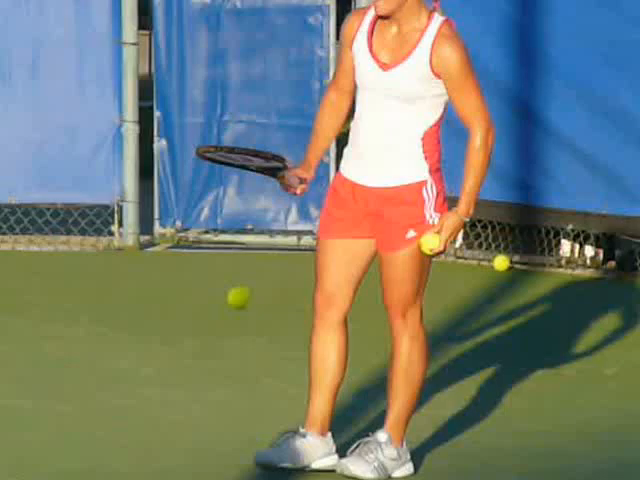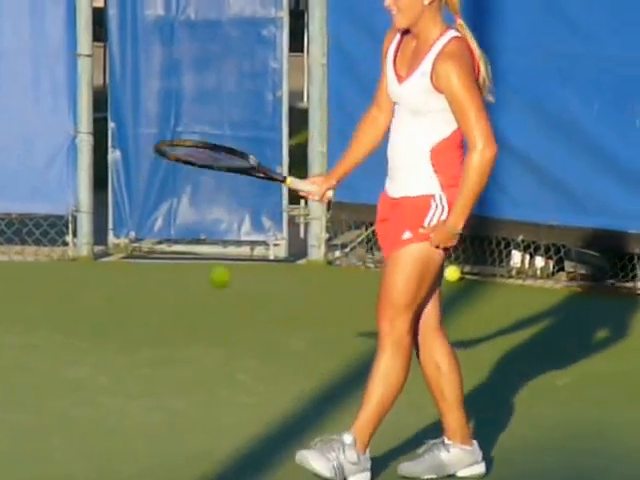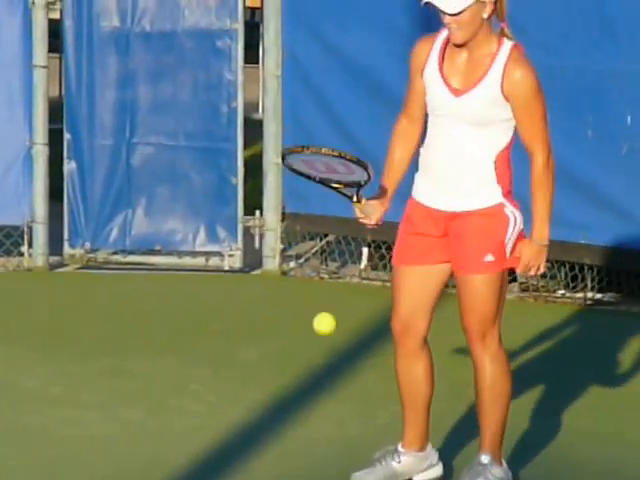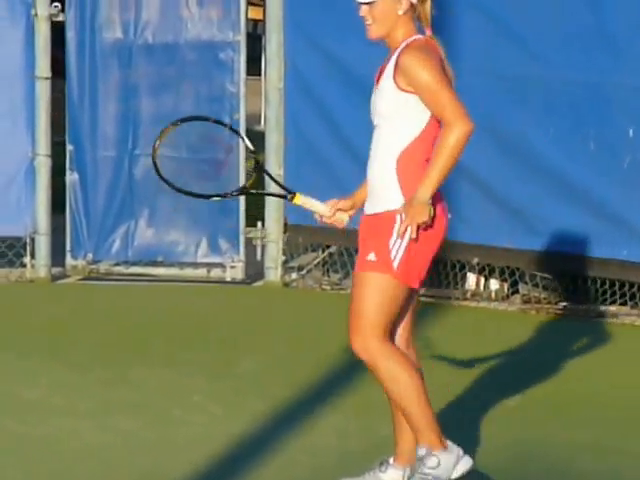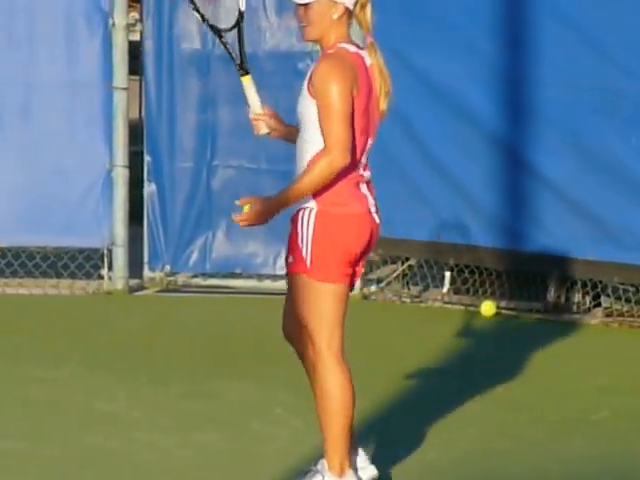
dt=1s
person 1, frame 1
left shoulder: (444, 45)
left elbow: (481, 130)
left wrist: (464, 208)
right wrist: (310, 162)
left hip: (410, 194)
right hip: (353, 186)
left knee: (402, 317)
right knee: (327, 305)
right ankle: (316, 437)
person 1, frame 2
left shoulder: (450, 61)
right shoulder: (395, 42)
left elbow: (484, 147)
left wrist: (457, 221)
right wrist: (335, 175)
left hip: (433, 205)
right hip: (398, 199)
left knee: (392, 325)
right knee: (423, 325)
person 1, frame 3
left shoulder: (514, 69)
right shoulder: (426, 50)
left elbow: (541, 156)
left wrist: (540, 234)
right wrist: (385, 194)
left hip: (484, 216)
right hip: (425, 211)
left knee: (481, 339)
right knee: (405, 330)
person 1, frame 4
left shoulder: (414, 55)
right shoulder: (400, 61)
left elbow: (460, 125)
left wrist: (420, 197)
right wrist: (356, 200)
left hip: (407, 221)
right hip: (388, 217)
left knee: (367, 340)
right knee: (392, 343)
person 1, frame 5
left shoulder: (332, 66)
right shoulder: (365, 63)
left elbow: (337, 156)
left wrist: (272, 203)
right wrist: (287, 131)
left hip: (326, 217)
right hip: (356, 214)
left knee: (325, 351)
right knee: (300, 335)
